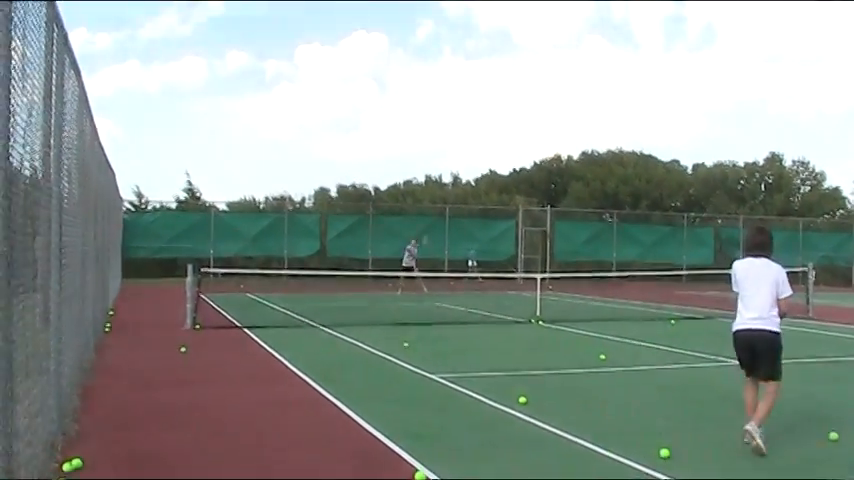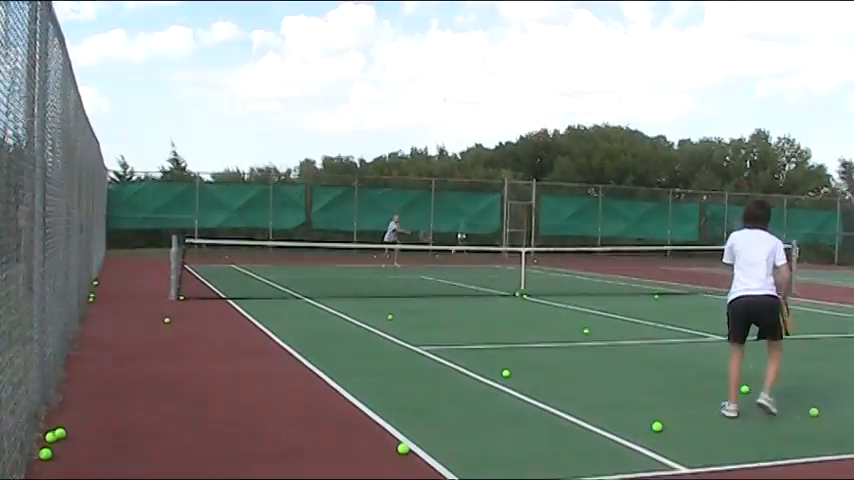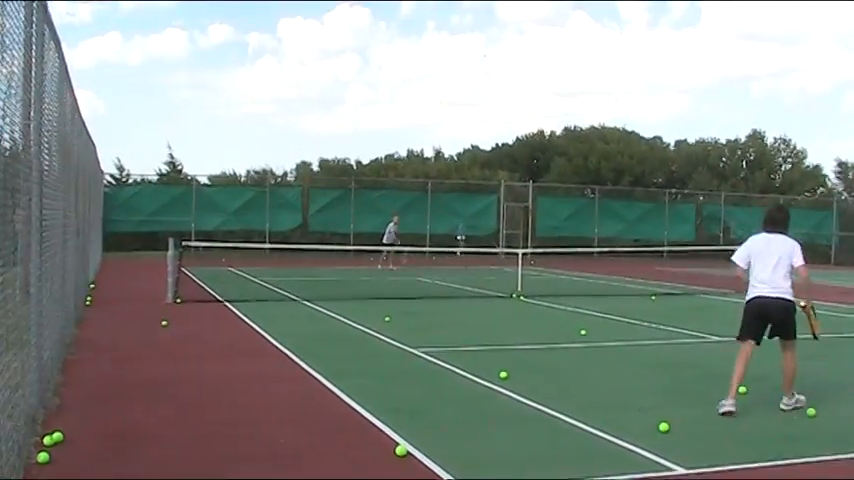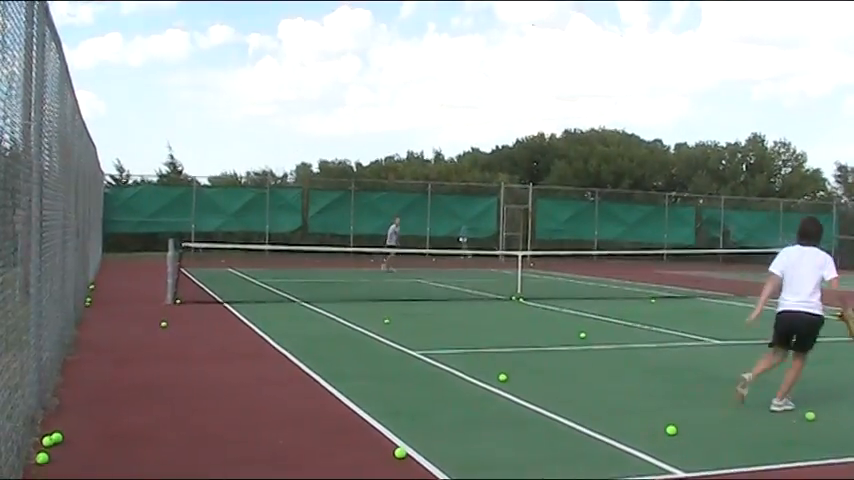
dt=0.2s
person 1, frame 1
left shoulder: (737, 266)
right shoulder: (777, 270)
right elbow: (784, 308)
left hip: (741, 331)
right hip: (768, 333)
left knee: (751, 381)
right knee: (771, 388)
left ankle: (752, 428)
right ankle: (754, 425)
person 1, frame 2
left shoulder: (735, 238)
right shoulder: (774, 241)
right elbow: (785, 276)
right wrist: (782, 298)
left hip: (738, 299)
right hip: (767, 299)
left knee: (736, 351)
right knee: (775, 350)
left ankle: (732, 404)
right ankle: (766, 394)
person 1, frame 3
left shoulder: (752, 241)
right shoulder: (792, 245)
left elbow: (740, 272)
right elbow: (803, 275)
right wrist: (806, 299)
left hip: (756, 300)
right hip: (783, 302)
left knee: (745, 351)
right knee: (788, 349)
left ankle: (730, 400)
right ankle: (788, 397)
person 1, frame 4
left shoulder: (786, 252)
right shoulder: (824, 258)
left elbow: (772, 282)
right elbow: (836, 287)
left wrist: (759, 308)
right wrist: (844, 308)
left hip: (785, 312)
right hip: (811, 315)
left knee: (777, 354)
right knee: (799, 357)
left ankle: (750, 377)
right ankle: (779, 400)
